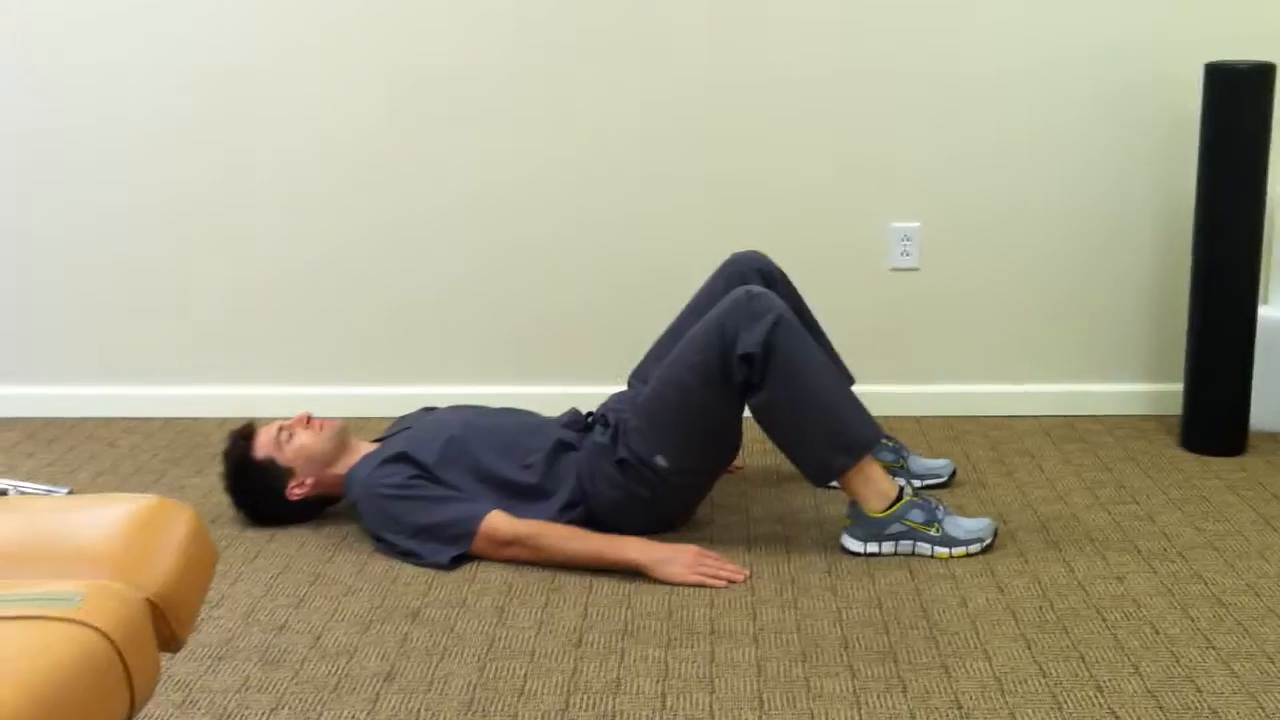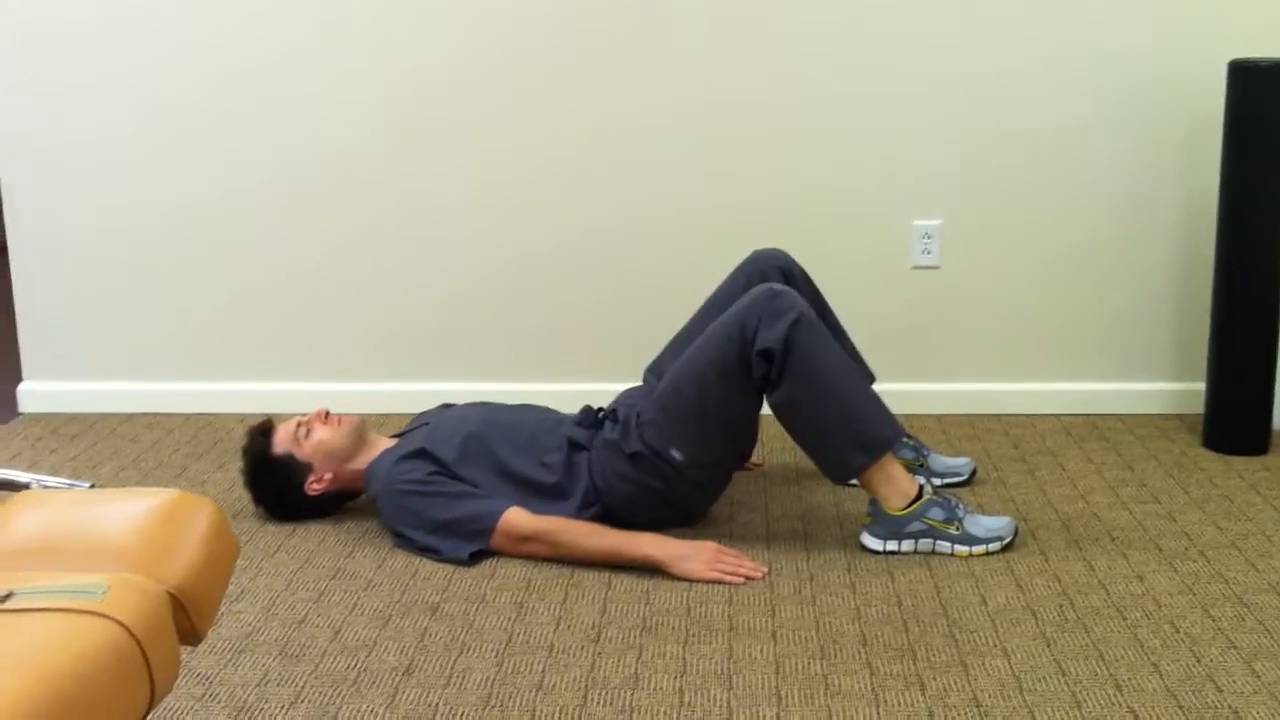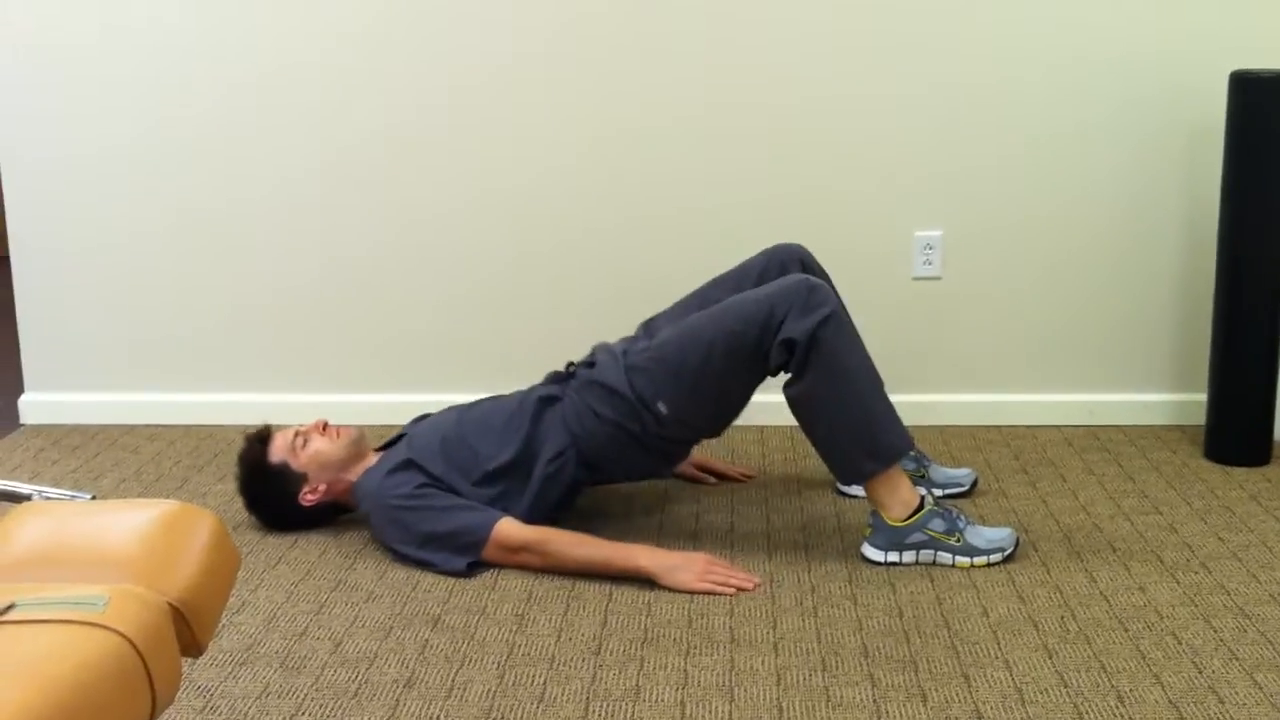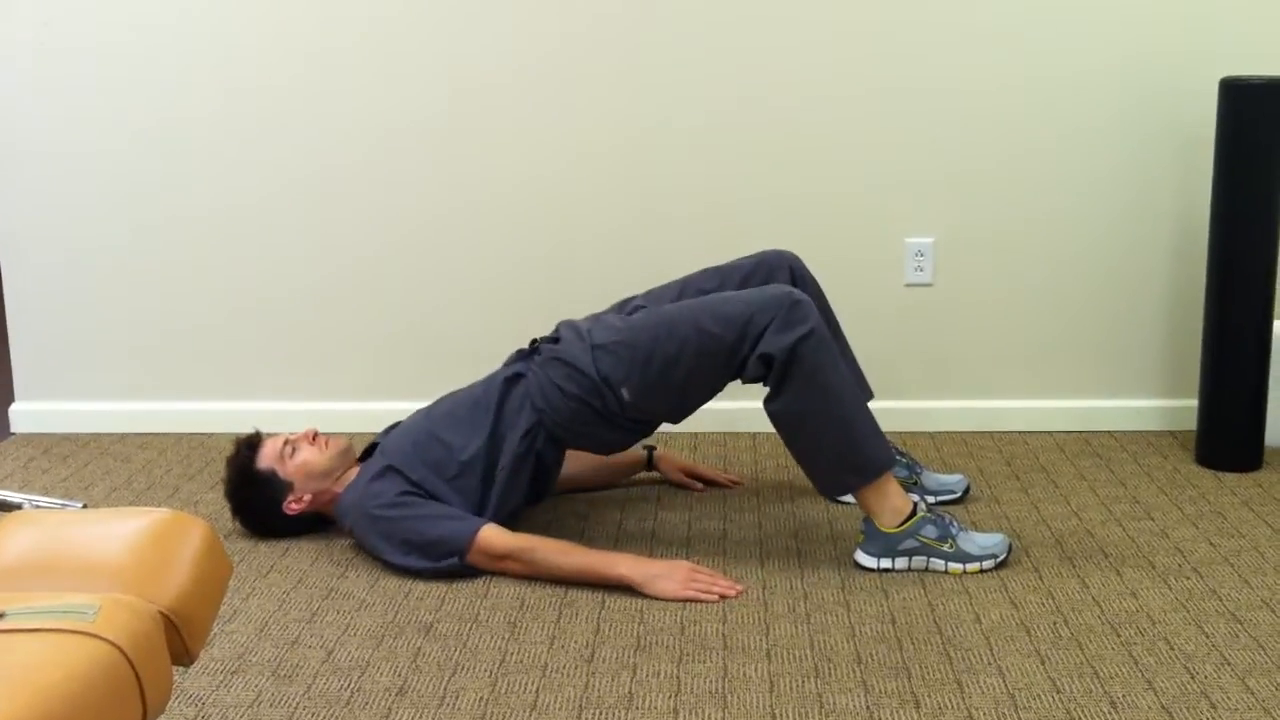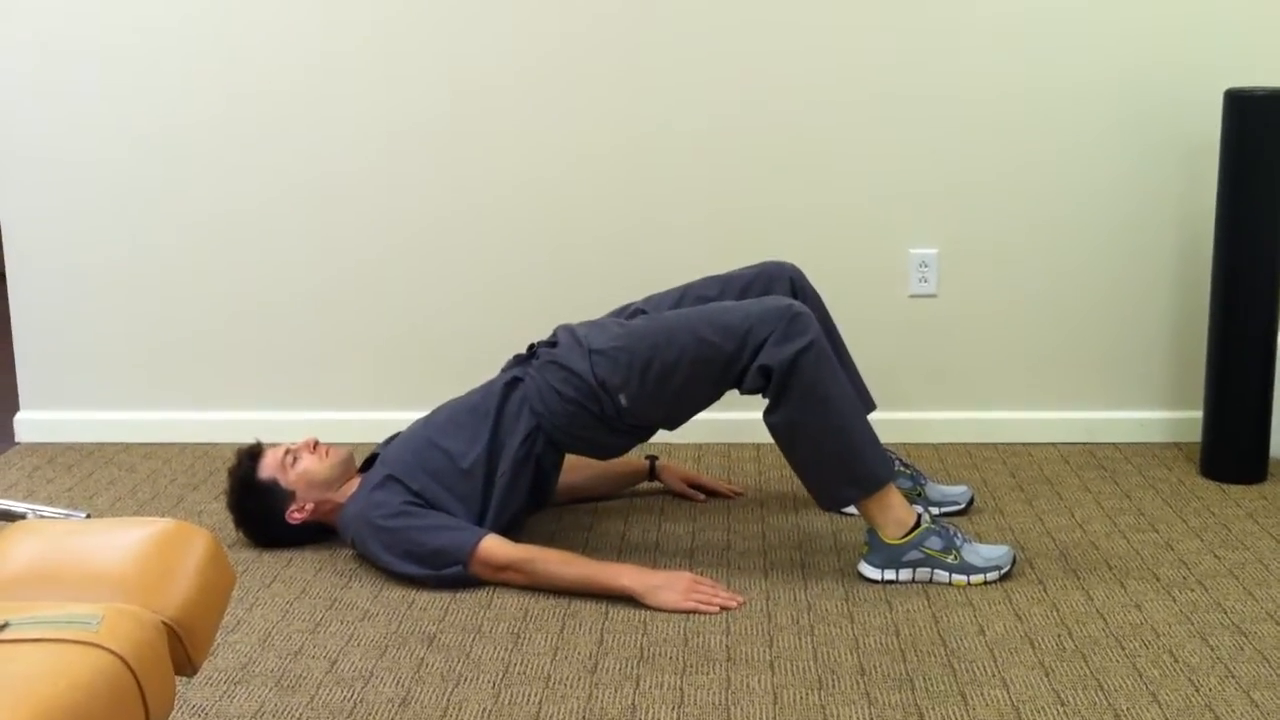
dt=0.5s
person 1, frame 1
left shoulder: (403, 437)
right shoulder: (382, 493)
right elbow: (506, 537)
left wrist: (693, 427)
right wrist: (645, 553)
left hip: (610, 429)
right hip: (625, 480)
left knee: (748, 273)
right knee: (752, 317)
left ankle: (861, 447)
right ankle: (881, 507)
person 1, frame 2
left shoulder: (421, 433)
right shoulder: (400, 487)
right elbow: (525, 532)
left wrist: (707, 426)
right wrist: (664, 550)
left hip: (623, 423)
right hip: (638, 475)
left knee: (770, 271)
right knee: (772, 315)
left ankle: (883, 444)
right ankle: (900, 505)
person 1, frame 3
left shoulder: (407, 449)
right shoulder: (390, 500)
right elbow: (520, 543)
left wrist: (666, 455)
right wrist: (657, 562)
left hip: (606, 388)
right hip: (611, 414)
left knee: (788, 266)
right knee: (801, 306)
left ankle: (882, 455)
right ankle: (901, 516)
person 1, frame 4
left shoulder: (386, 459)
right shoulder: (372, 508)
right elbow: (502, 550)
left wrist: (648, 461)
right wrist: (638, 571)
left knee: (777, 274)
right knee: (781, 319)
left ankle: (870, 459)
right ankle: (894, 523)
person 1, frame 5
left shoulder: (386, 469)
right shoulder: (376, 520)
right elbow: (503, 561)
left wrist: (651, 468)
right wrist: (638, 582)
left knee: (777, 285)
right knee: (782, 329)
left ankle: (870, 468)
right ankle: (897, 533)
